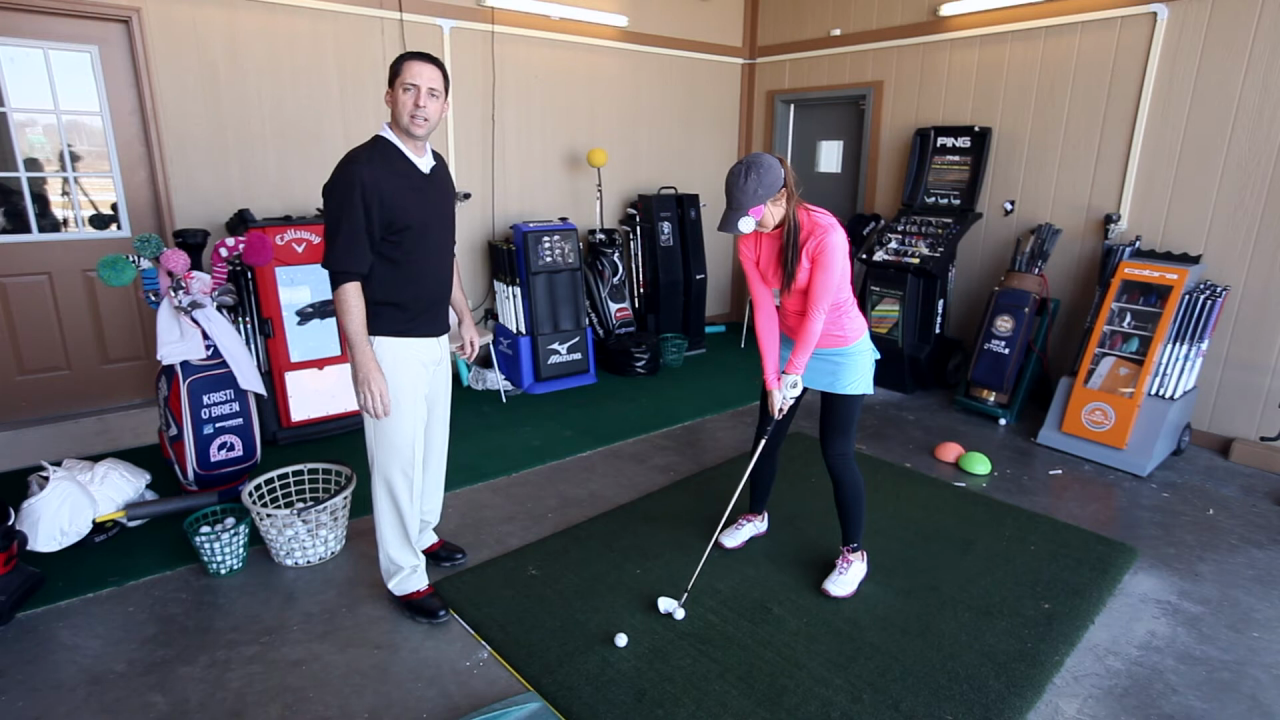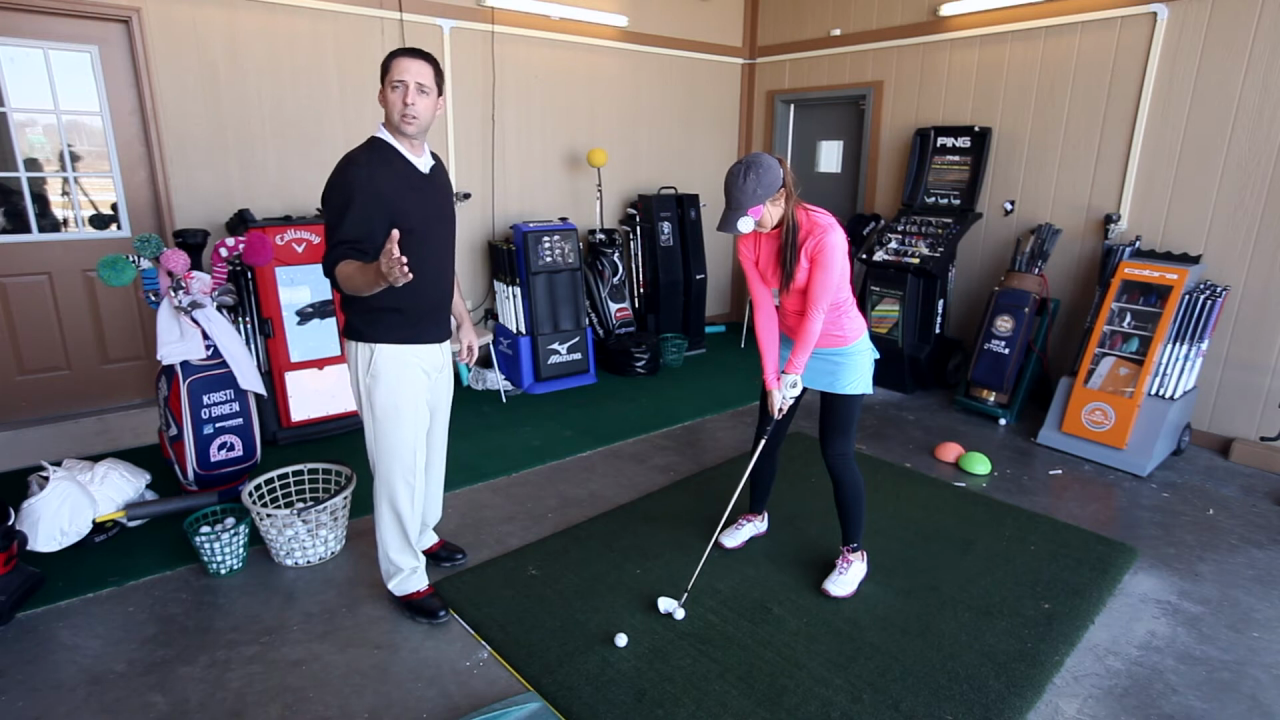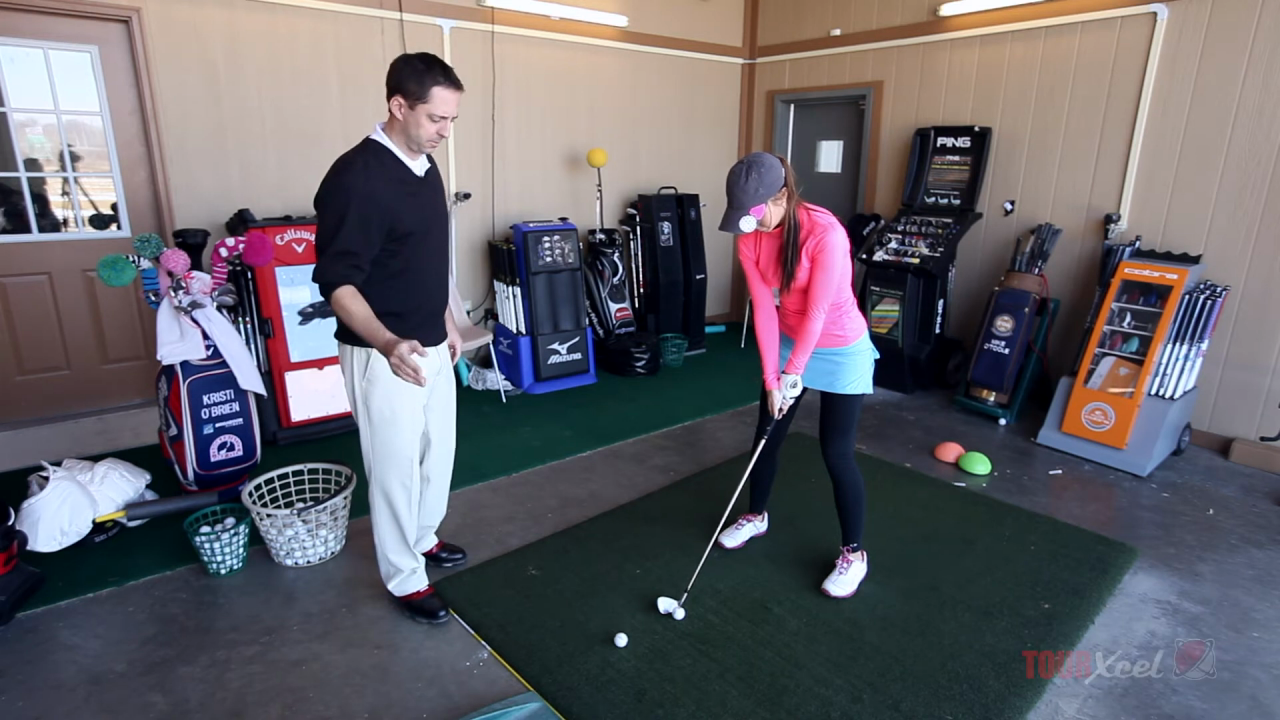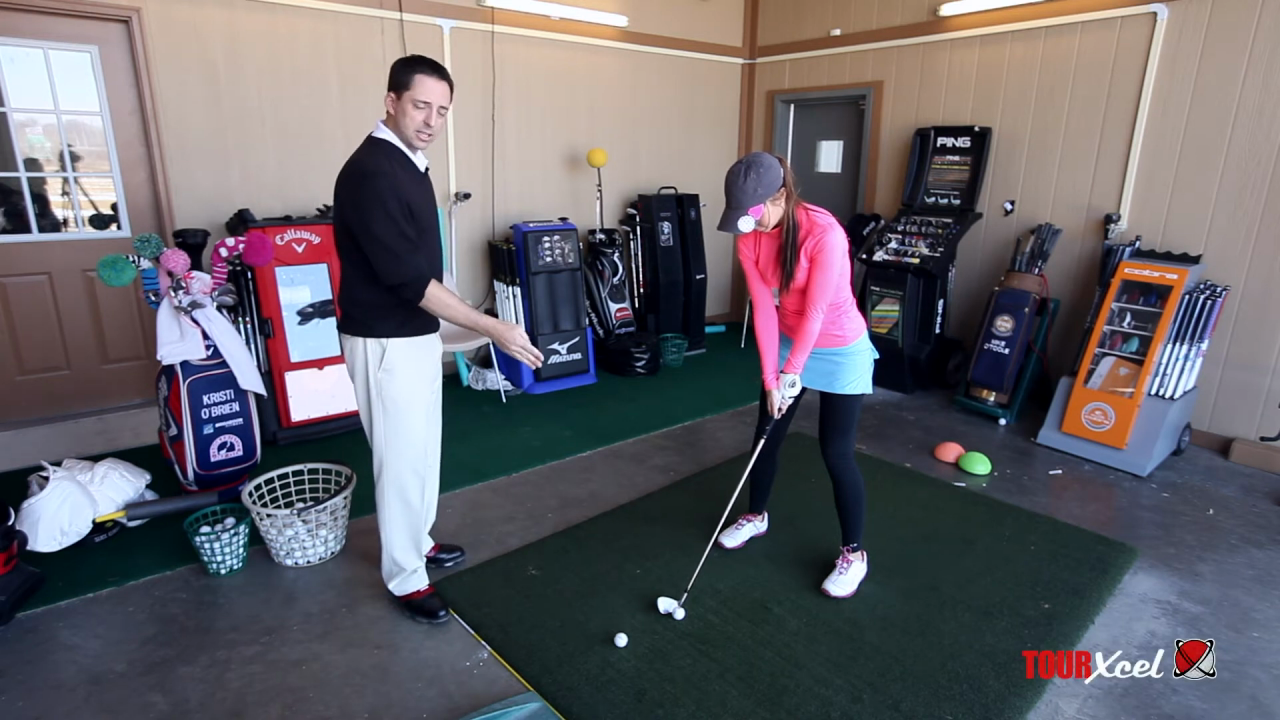
dt=1s
person 1, frame 1
left shoulder: (437, 169)
right shoulder: (361, 170)
right elbow: (345, 274)
left wrist: (464, 316)
right wrist: (363, 360)
left hip: (434, 338)
right hip: (388, 344)
left knee: (430, 448)
right knee: (397, 460)
left ankle: (422, 534)
right ankle: (405, 577)
person 1, frame 2
left shoulder: (435, 168)
right shoulder: (359, 171)
right elbow: (341, 269)
left wrist: (462, 318)
right wrist: (380, 274)
left hip: (434, 343)
right hip: (386, 350)
left knee: (430, 453)
right knee: (399, 465)
left ankle: (422, 534)
right ankle: (405, 578)
person 1, frame 3
left shoulder: (426, 168)
right shoulder: (355, 177)
right elbow: (336, 280)
left wrist: (446, 321)
right wrist: (390, 344)
left hip: (429, 346)
right hip: (381, 354)
left knee: (437, 455)
right knee: (396, 468)
left ankle: (424, 540)
right ankle: (405, 577)
person 1, frame 4
left shoulder: (409, 165)
right shoulder: (370, 173)
right elbow: (409, 277)
right wrist: (492, 328)
left hip: (417, 334)
right hip: (385, 343)
left knee: (422, 450)
right knee: (401, 459)
left ankle: (416, 541)
right ankle: (405, 577)
person 2, frame 1
left shoulder: (825, 234)
right shoulder: (749, 238)
left elbow: (817, 311)
right elbow: (764, 307)
left wrist: (794, 373)
right wrist: (772, 379)
left hip: (842, 351)
right hip: (790, 342)
left knee: (836, 452)
right knee: (767, 436)
left ankle: (854, 554)
right ankle: (756, 516)
person 2, frame 2
left shoulder: (824, 234)
right shoulder: (749, 238)
left elbow: (816, 312)
right elbow: (763, 307)
left wrist: (793, 374)
right wrist: (772, 380)
left hip: (840, 351)
right hip: (789, 342)
left knee: (836, 452)
right knee: (766, 435)
left ankle: (854, 554)
right ankle: (756, 516)
person 2, frame 3
left shoulder: (825, 233)
right shoulder: (749, 237)
left elbow: (817, 311)
right elbow: (764, 307)
left wrist: (793, 375)
right wrist: (772, 379)
left hip: (840, 351)
right hip: (789, 342)
left knee: (836, 452)
right knee: (766, 436)
left ankle: (853, 554)
right ankle: (756, 516)
person 2, frame 4
left shoulder: (824, 233)
right shoulder: (749, 237)
left elbow: (815, 311)
right elbow: (763, 307)
left wrist: (791, 374)
right wrist: (771, 379)
left hip: (840, 351)
right hip: (788, 343)
left knee: (836, 452)
right knee: (766, 437)
left ankle: (853, 554)
right ankle: (756, 516)
